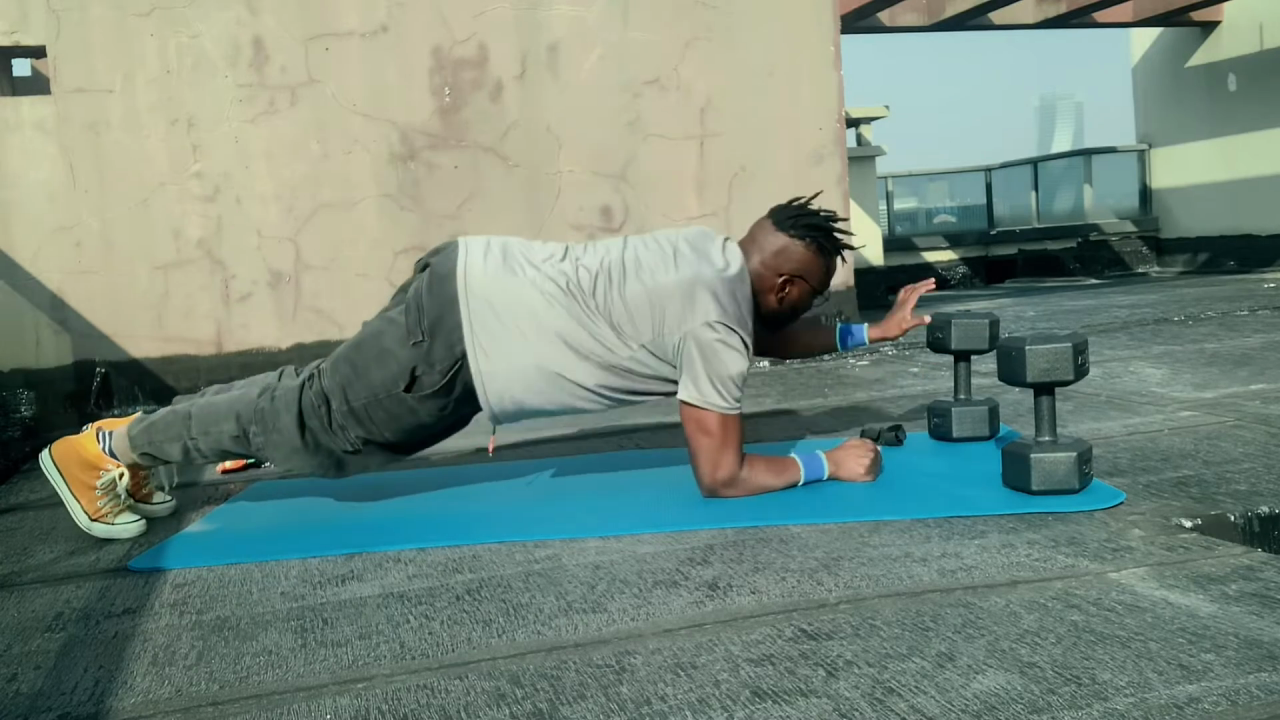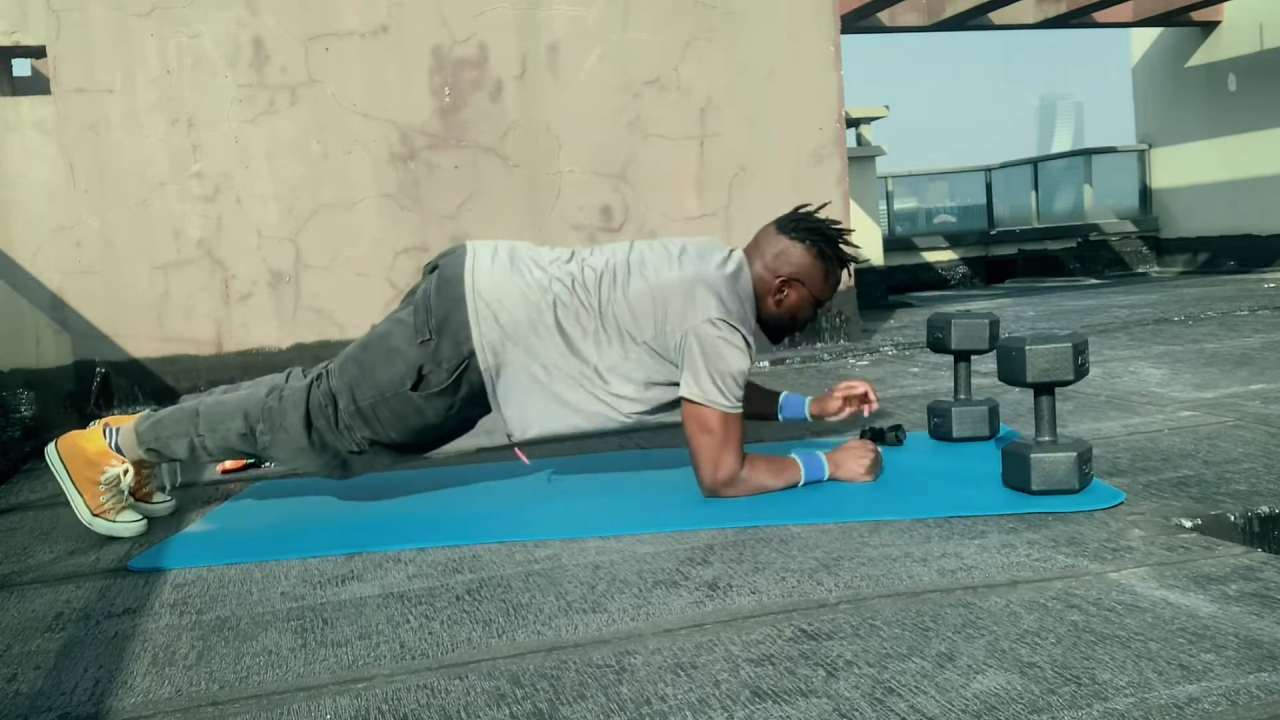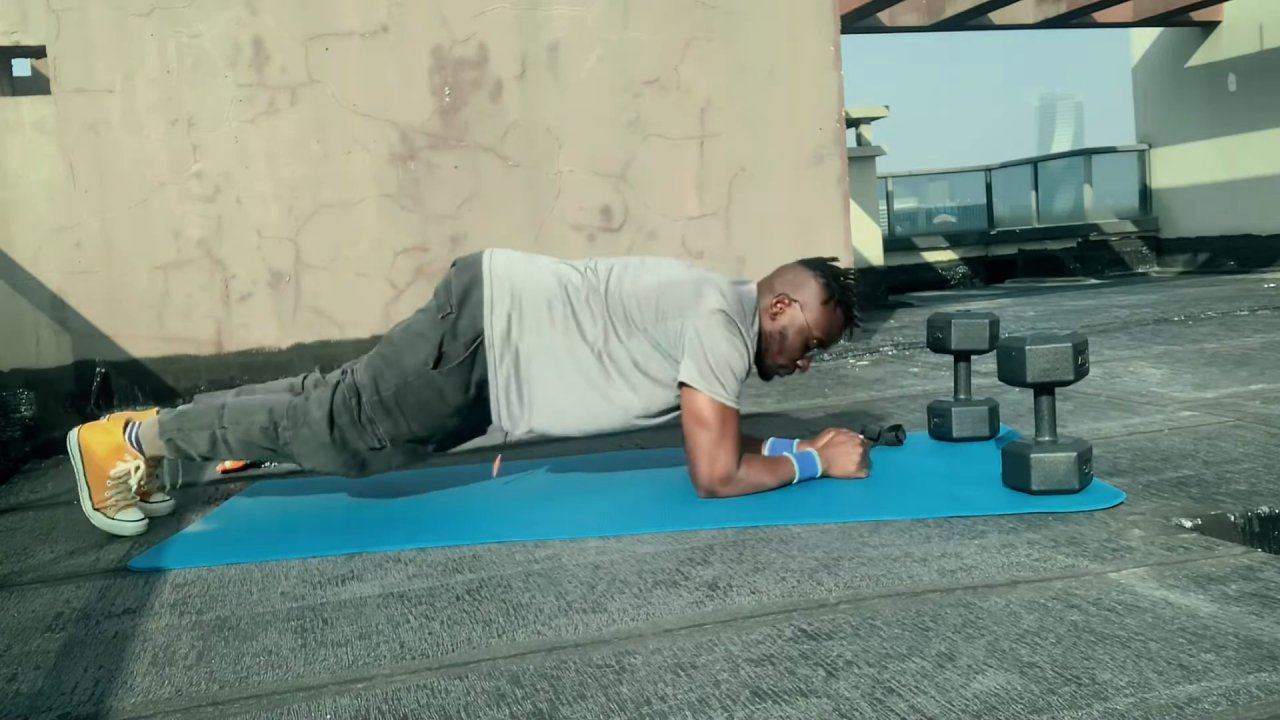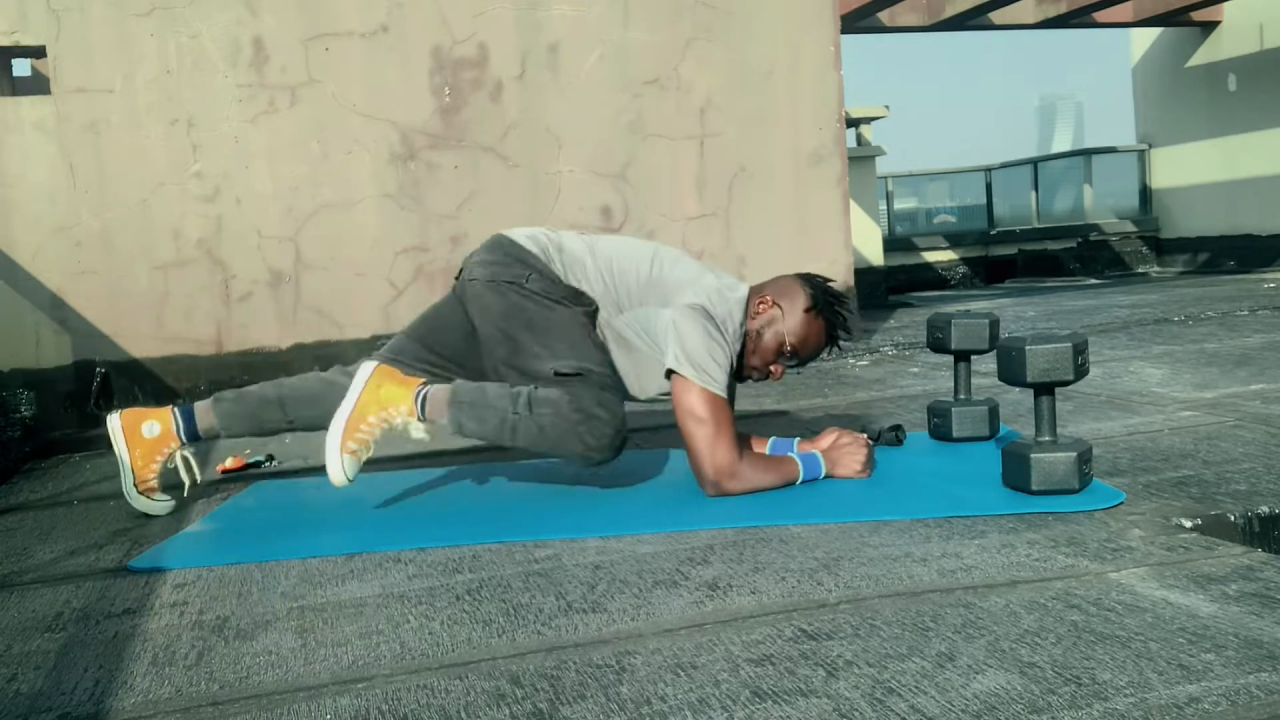
dt=0.3s
person 1, frame 1
left shoulder: (720, 252)
right shoulder: (714, 325)
left elbow: (767, 333)
right elbow: (720, 476)
left wrist: (861, 332)
right wrist: (825, 465)
left hip: (469, 280)
right hip: (461, 334)
left knee: (317, 396)
right knee: (313, 424)
left ankle: (137, 442)
right ankle: (105, 447)
person 1, frame 2
left shoulder: (719, 264)
right shoulder: (718, 321)
left elbow: (716, 389)
right elbow: (721, 475)
left wrist: (806, 407)
right wrist: (826, 466)
left hip: (479, 286)
right hip: (471, 337)
left knee: (328, 402)
right knee: (322, 423)
left ankle: (140, 438)
right ankle: (110, 445)
person 1, frame 3
left shoulder: (726, 310)
right shoulder: (722, 323)
left elbow: (712, 439)
right elbow: (716, 475)
left wrist: (793, 446)
right wrist: (814, 464)
left hip: (492, 315)
right hip: (489, 318)
left knee: (348, 400)
right knee: (342, 422)
left ankle: (152, 433)
right ankle: (129, 437)
person 1, frame 4
left shoulder: (726, 313)
right shoulder: (706, 319)
left elbow: (717, 435)
right elbow: (719, 472)
left wrist: (793, 445)
right wrist: (819, 465)
left hip: (508, 283)
right hip: (521, 275)
left knee: (362, 387)
right knee: (594, 425)
left ankle: (165, 427)
right ankle: (409, 401)
